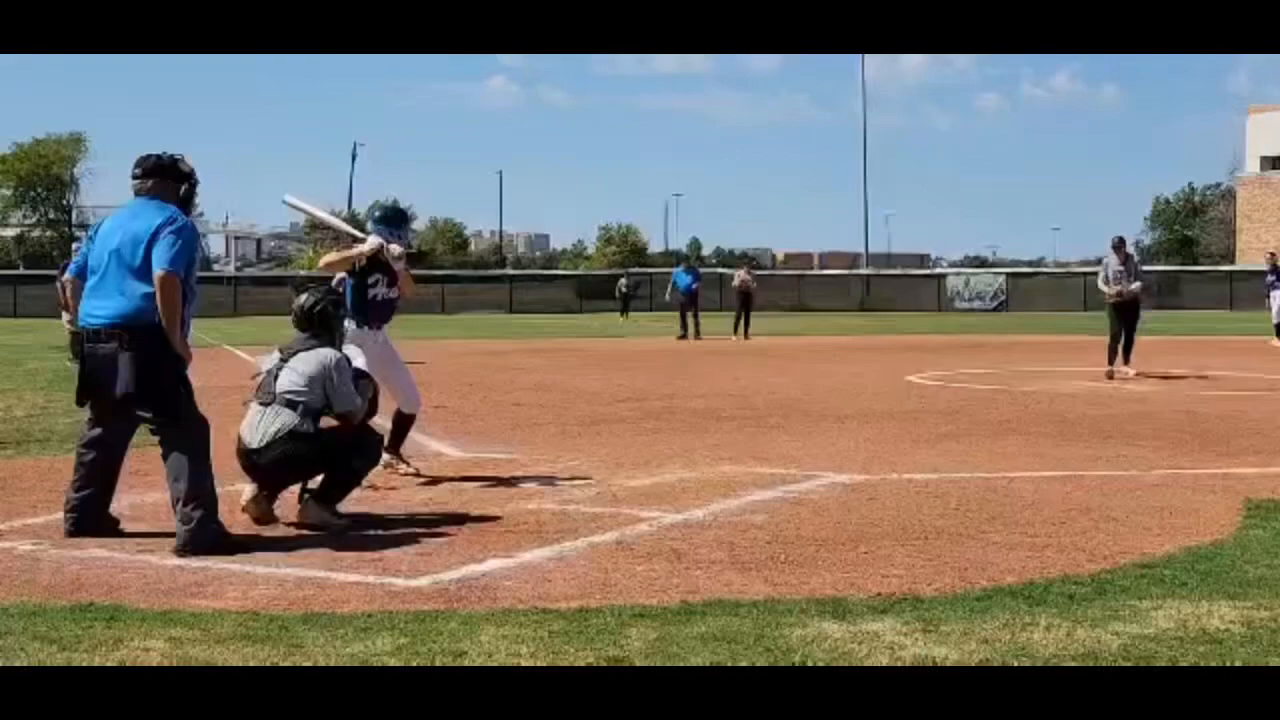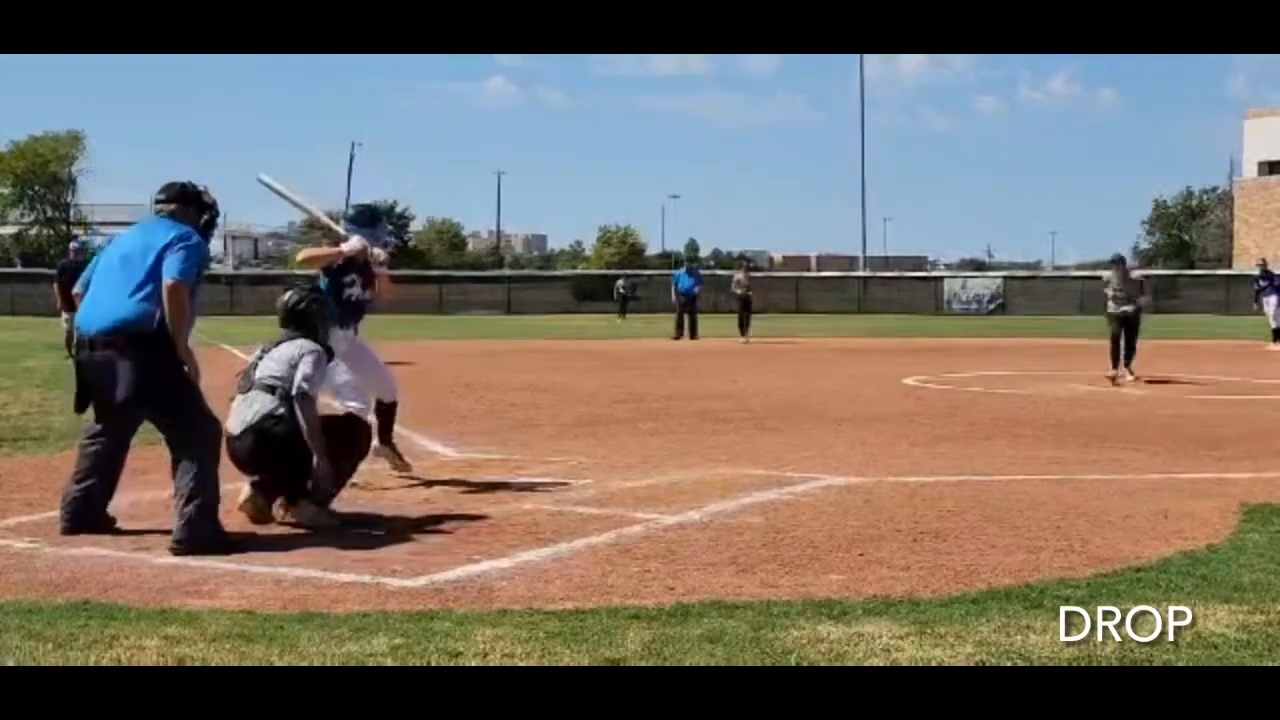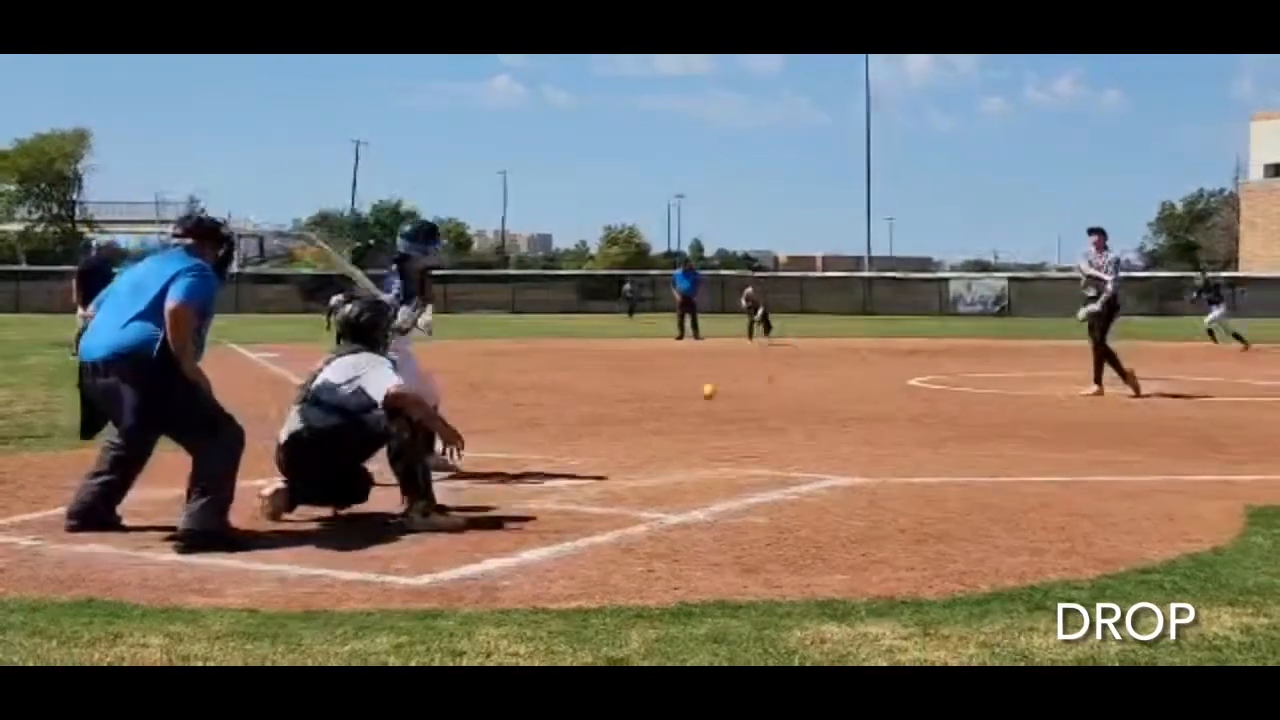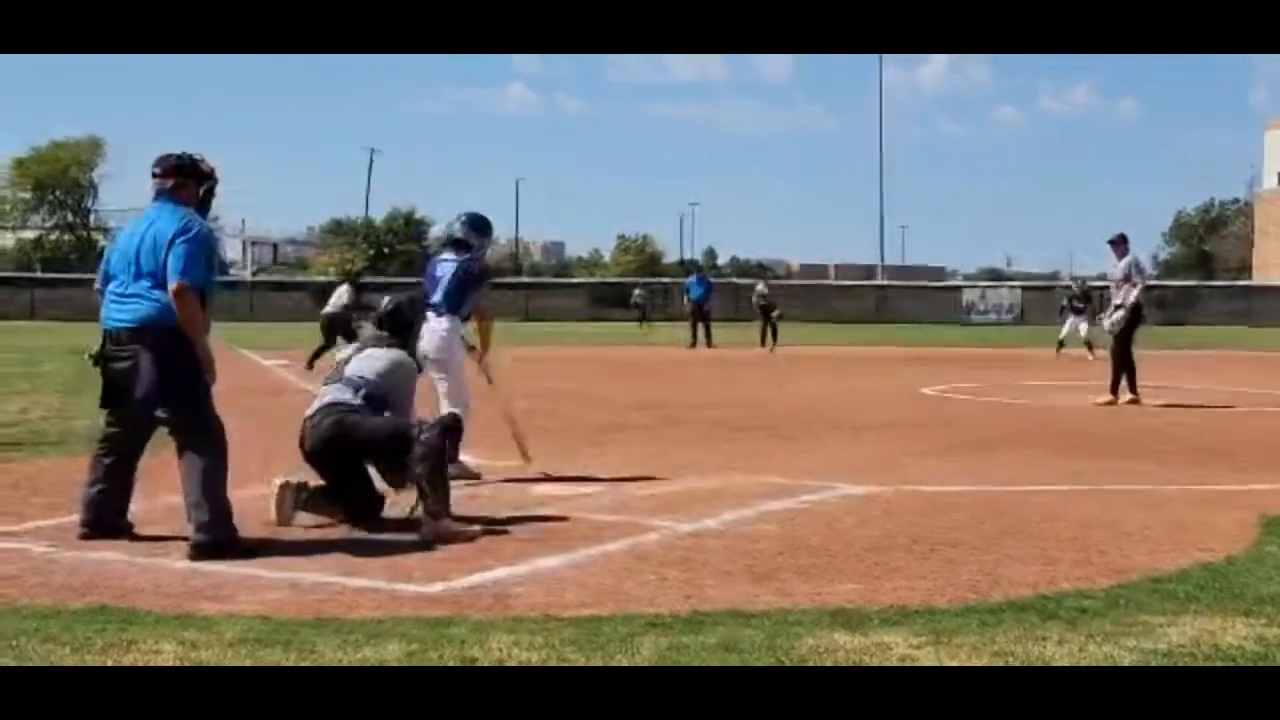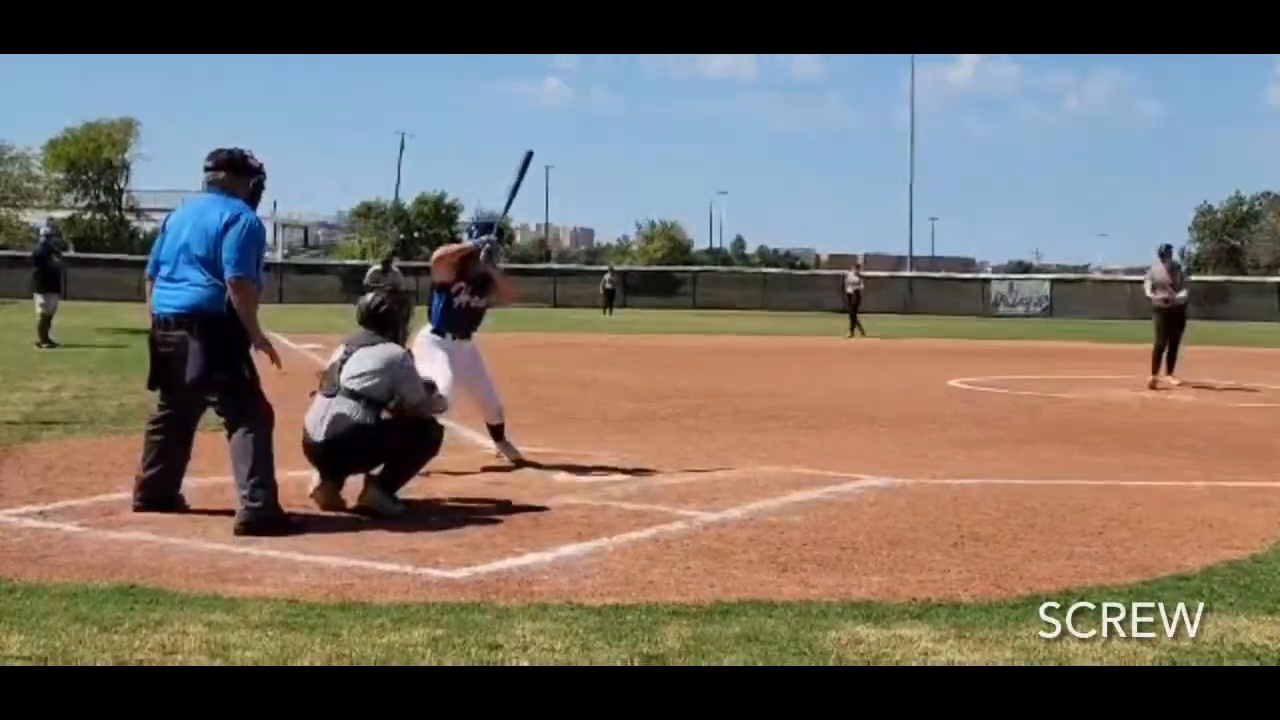
dt=1s
person 1, frame 1
left shoulder: (107, 223)
right shoulder: (175, 223)
left elbow: (73, 279)
right elbow: (165, 279)
left wrist: (87, 331)
right wrist: (176, 340)
left hip: (96, 343)
right hip: (141, 344)
left knee: (105, 429)
right knee: (184, 432)
left ankle: (84, 515)
right ankle: (198, 530)
person 1, frame 2
left shoulder: (124, 238)
right shoulder: (187, 239)
left elbow: (80, 290)
right elbow: (173, 286)
right wrist: (182, 346)
left hip: (91, 347)
right hip: (138, 347)
left knee: (109, 429)
right knee: (197, 432)
left ankle: (80, 512)
right ankle: (196, 530)
person 1, frame 3
left shoulder: (142, 266)
right shoulder: (198, 271)
left elbow: (93, 311)
right elbow: (176, 309)
right wrist: (189, 366)
left hip: (93, 368)
right hip: (138, 368)
left knee: (134, 435)
right knee: (222, 436)
left ankle: (88, 510)
right ankle: (202, 527)
person 1, frame 4
left shoulder: (130, 228)
right shoulder: (190, 227)
left elbow: (103, 287)
right elbow: (180, 290)
right wrist: (203, 349)
left hip: (118, 342)
right hip: (162, 343)
left knee: (121, 433)
right knee: (200, 436)
left ankle: (99, 517)
right ankle: (211, 534)
person 1, frame 5
left shoulder: (179, 214)
right shoulder: (240, 217)
left elbow: (152, 276)
right elbow: (238, 283)
left wrist: (161, 327)
right wrist: (255, 334)
left hip: (168, 328)
right hip: (210, 330)
left knee: (173, 413)
right knee: (249, 416)
left ankle: (153, 491)
right ankle: (257, 509)
person 2, frame 1
left shoulder: (393, 260)
right shoulder: (362, 258)
left elbow: (407, 289)
right elbow: (326, 263)
left wrist: (399, 266)
right wrist: (364, 250)
left hip: (378, 338)
right hip: (351, 337)
left knee: (411, 399)
left ankle: (391, 453)
person 2, frame 2
left shoulder: (368, 261)
right shoulder: (339, 258)
left elbow: (381, 292)
right elbow: (303, 258)
left wrist: (380, 271)
right wrist: (345, 250)
left hip: (348, 337)
left knee: (388, 387)
right knee: (357, 405)
left ankle: (385, 443)
person 2, frame 3
left shoulder: (422, 275)
right shoulder: (398, 282)
left elbow: (426, 304)
left wrist: (422, 318)
left hip: (398, 345)
right hip: (387, 347)
left knee: (428, 395)
left ankle: (427, 454)
person 2, frame 4
left shoulder: (435, 262)
right shoulder: (476, 267)
right elbow: (482, 314)
left wrist: (462, 344)
right wrist: (484, 350)
left hip: (423, 331)
right hip: (441, 334)
left knee: (457, 398)
right knee: (456, 406)
left ankle: (450, 460)
person 2, frame 5
left shoulder: (487, 278)
right shoulder: (450, 270)
left elbow: (508, 297)
right elbow: (438, 256)
left wrist: (492, 269)
right wrist: (475, 244)
left hip: (465, 344)
right hip: (435, 342)
left knee: (490, 397)
right knee: (440, 392)
left ankle: (501, 443)
person 3, frame 1
left shoulder: (279, 355)
right shoulder: (332, 357)
right elbow: (352, 417)
right wrist: (364, 395)
left hip: (248, 454)
right hip: (278, 455)
left knee: (315, 437)
right knee: (369, 441)
left ankle: (262, 492)
right ankle: (319, 504)
person 3, frame 2
left shoulder: (271, 348)
right shoulder: (311, 349)
right elbow: (303, 401)
right wrist: (320, 457)
left hip: (239, 444)
right hip: (265, 438)
right knee: (356, 429)
left ankle: (261, 492)
right ankle: (311, 504)
person 3, frame 3
left shoulder: (340, 359)
right shoulder: (370, 361)
right elbow: (398, 393)
right wrist: (441, 424)
left hip: (293, 453)
right hip: (313, 448)
left knee: (357, 485)
right knee: (402, 420)
left ankle: (289, 493)
right ankle: (422, 511)
person 3, frame 4
left shoulder: (355, 348)
right shoulder: (401, 360)
right elbow: (402, 422)
left hip: (313, 434)
right hip: (337, 427)
left knee: (367, 510)
right knee: (426, 436)
left ankle: (297, 494)
right ankle: (436, 520)
person 3, frame 5
left shoulder: (346, 347)
right shoulder: (396, 354)
right elbow: (421, 407)
left wrist: (396, 406)
right wrist: (437, 403)
left hip: (313, 445)
right hip: (345, 445)
left knee: (374, 424)
right knee: (430, 431)
left ankle: (328, 480)
right ankle: (378, 490)
